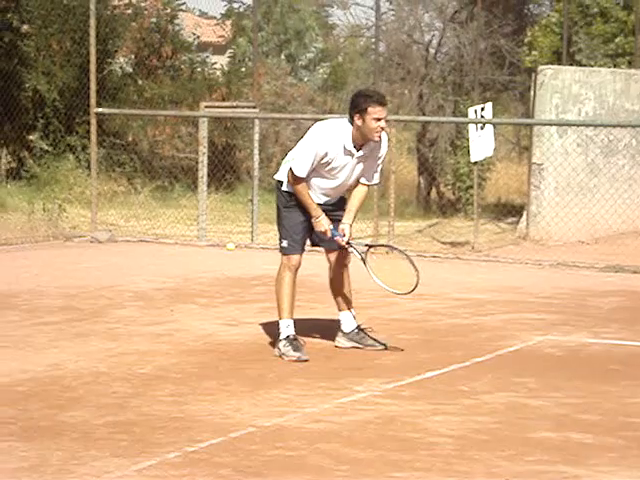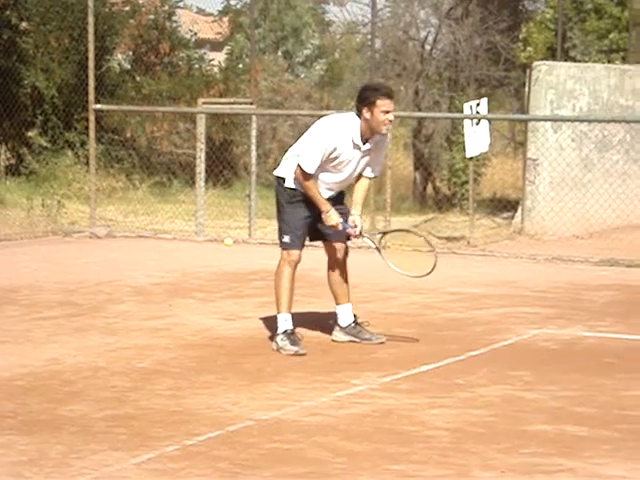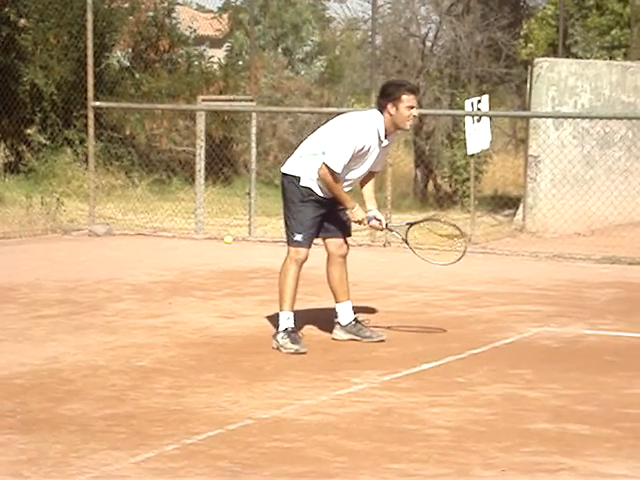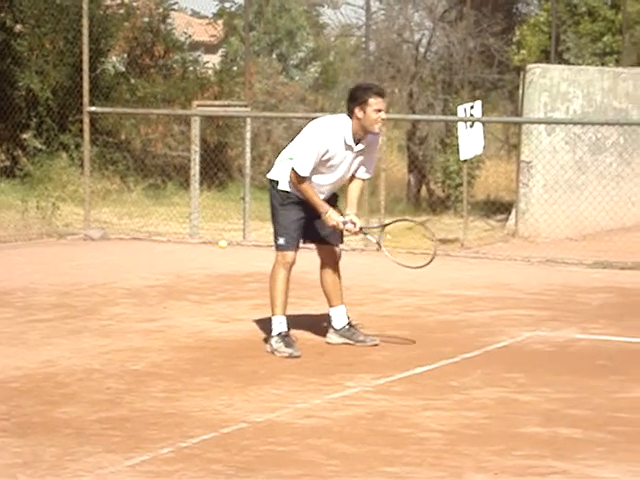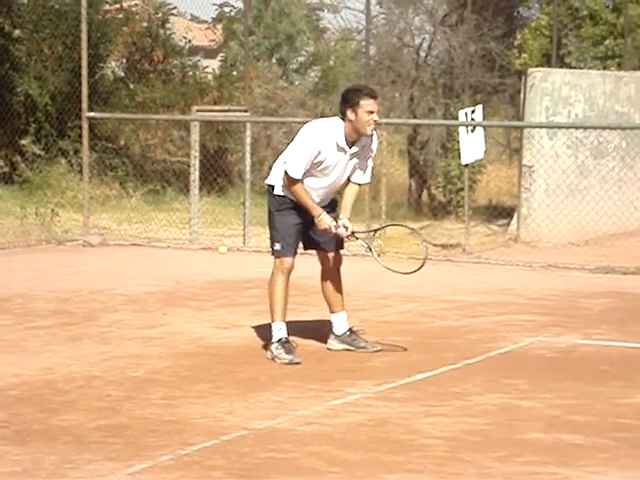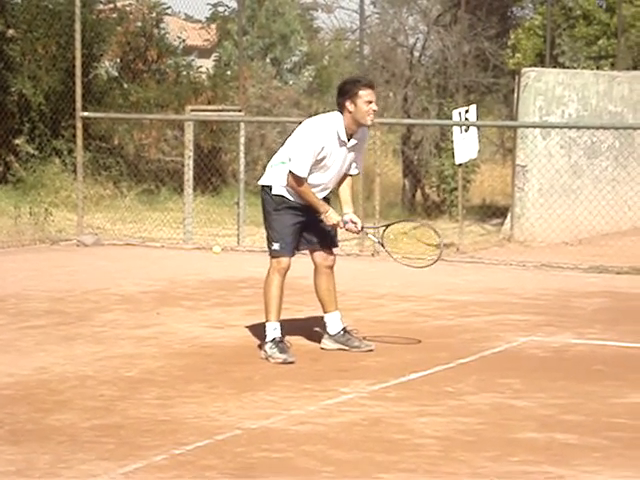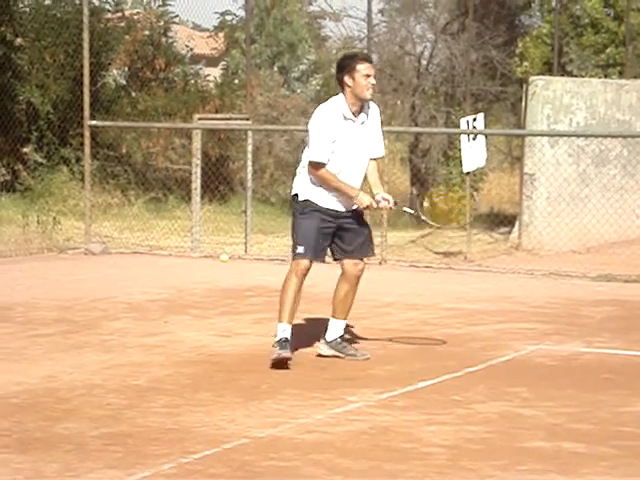
dt=0.5s
person 1, frame 1
left shoulder: (380, 143)
right shoulder: (325, 136)
left elbow: (363, 183)
right elbow: (295, 178)
left wrist: (347, 221)
right wrist: (316, 215)
left hip: (332, 197)
right hip: (294, 191)
left knee: (340, 258)
right knee: (291, 260)
left ankle: (348, 329)
right ankle: (286, 336)
person 1, frame 2
left shoulder: (380, 138)
right shoulder: (332, 131)
left elbow: (365, 175)
right elbow: (303, 175)
left wrist: (355, 213)
right wrist: (326, 210)
left hip: (330, 191)
right hip: (295, 186)
left knee: (339, 252)
right knee: (291, 255)
left ankle: (345, 323)
right ankle: (284, 330)
person 1, frame 3
left shoulder: (387, 133)
right shoulder: (358, 129)
left elbow: (369, 171)
right elbow: (325, 172)
left wrist: (371, 207)
right wrist: (352, 207)
left hip: (331, 188)
right hip: (303, 181)
left knee: (339, 250)
right knee: (298, 252)
left ankle: (345, 321)
right ankle: (285, 329)
person 1, frame 4
left shoulder: (374, 139)
right shoulder: (324, 132)
left elbow: (358, 176)
right elbow: (297, 177)
left wrist: (351, 212)
right wrist: (326, 211)
left hip: (324, 193)
right hip: (289, 188)
left knee: (331, 255)
right knee: (286, 256)
left ankle: (339, 325)
right ankle: (278, 333)
person 1, frame 5
left shoulder: (370, 141)
right shoulder: (316, 134)
left elbow: (355, 181)
right elbow: (291, 181)
left wrist: (344, 217)
right wrist: (318, 215)
left hip: (323, 199)
right hip: (286, 194)
left knee: (332, 261)
right knee: (284, 263)
left ankle: (340, 331)
right ankle: (278, 339)
person 1, frame 6
left shoulder: (361, 133)
right shoulder: (317, 131)
left elbow: (347, 174)
right elbow: (294, 181)
left wrist: (348, 211)
right wrist: (325, 211)
left hip: (316, 197)
right hip: (282, 193)
left knee: (326, 261)
right knee: (281, 263)
left ankle: (335, 331)
right ankle: (272, 339)
person 1, frame 7
left shoulder: (372, 113)
right shoulder: (325, 115)
left elbow: (371, 159)
right elbow: (317, 168)
left wrist: (378, 191)
right wrist: (357, 194)
left hip: (347, 206)
right hip: (313, 200)
left knee: (354, 269)
right knee: (301, 266)
left ankle: (333, 339)
right ankle: (282, 339)
